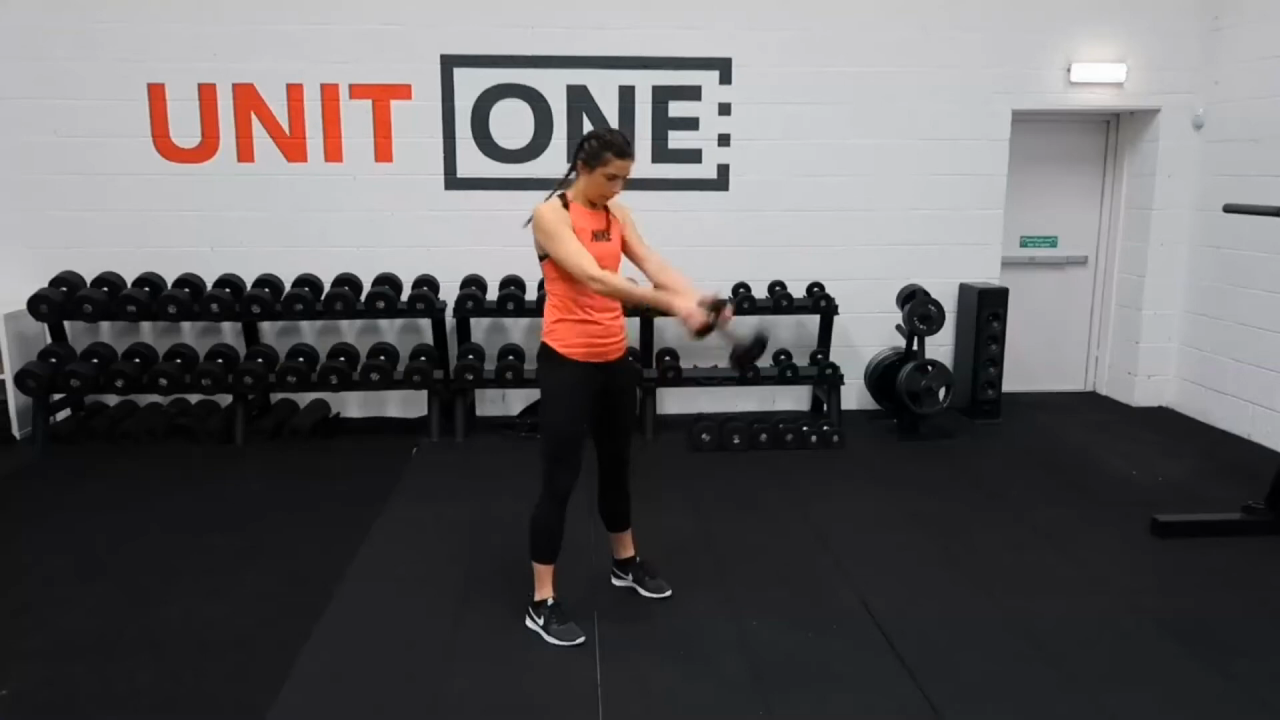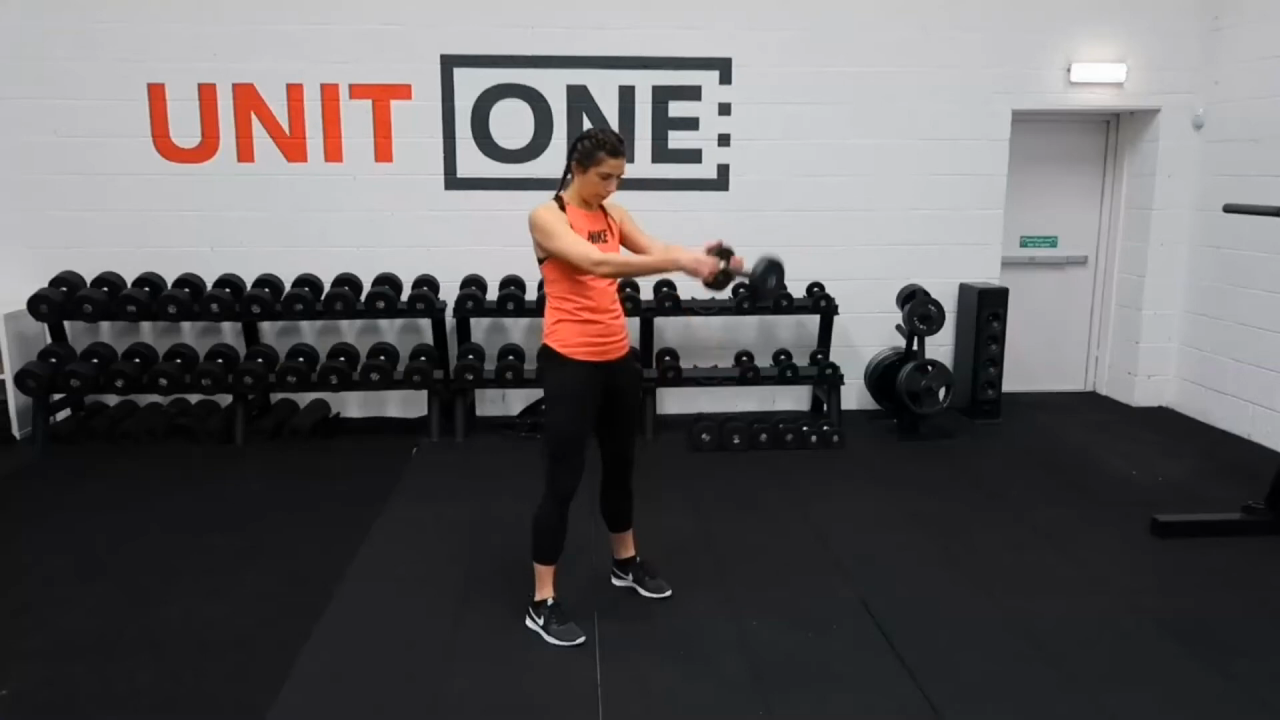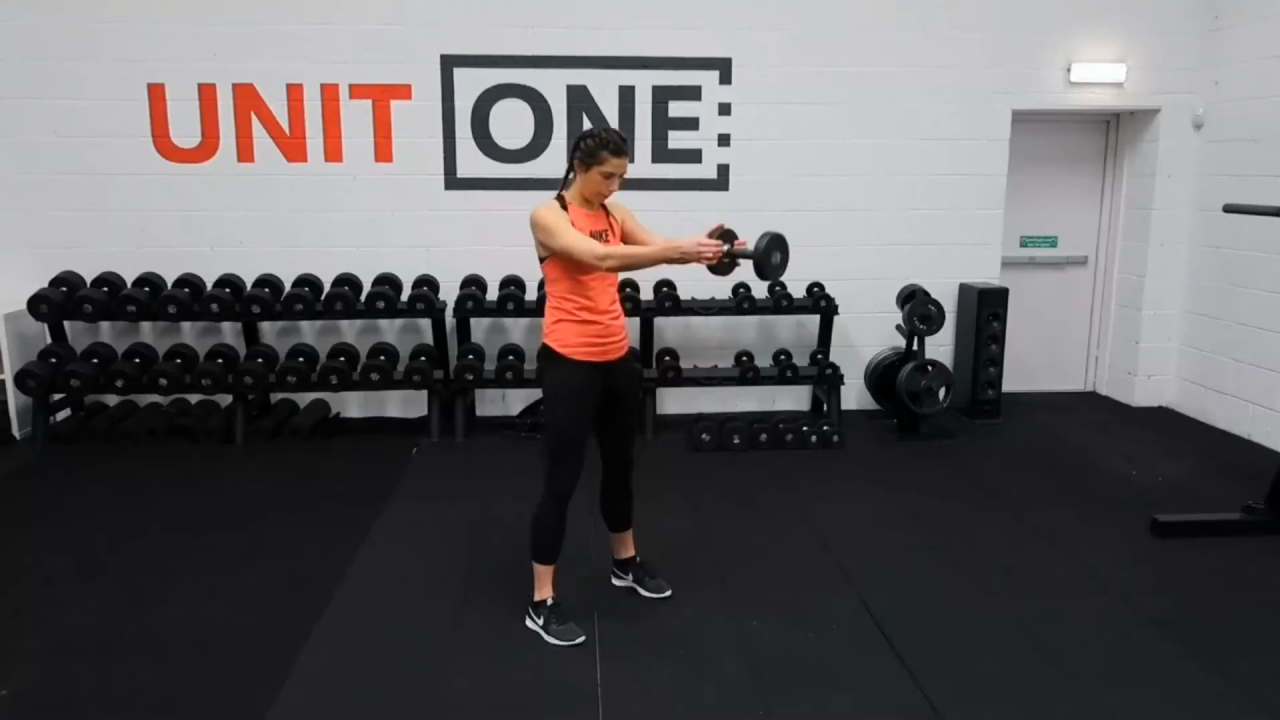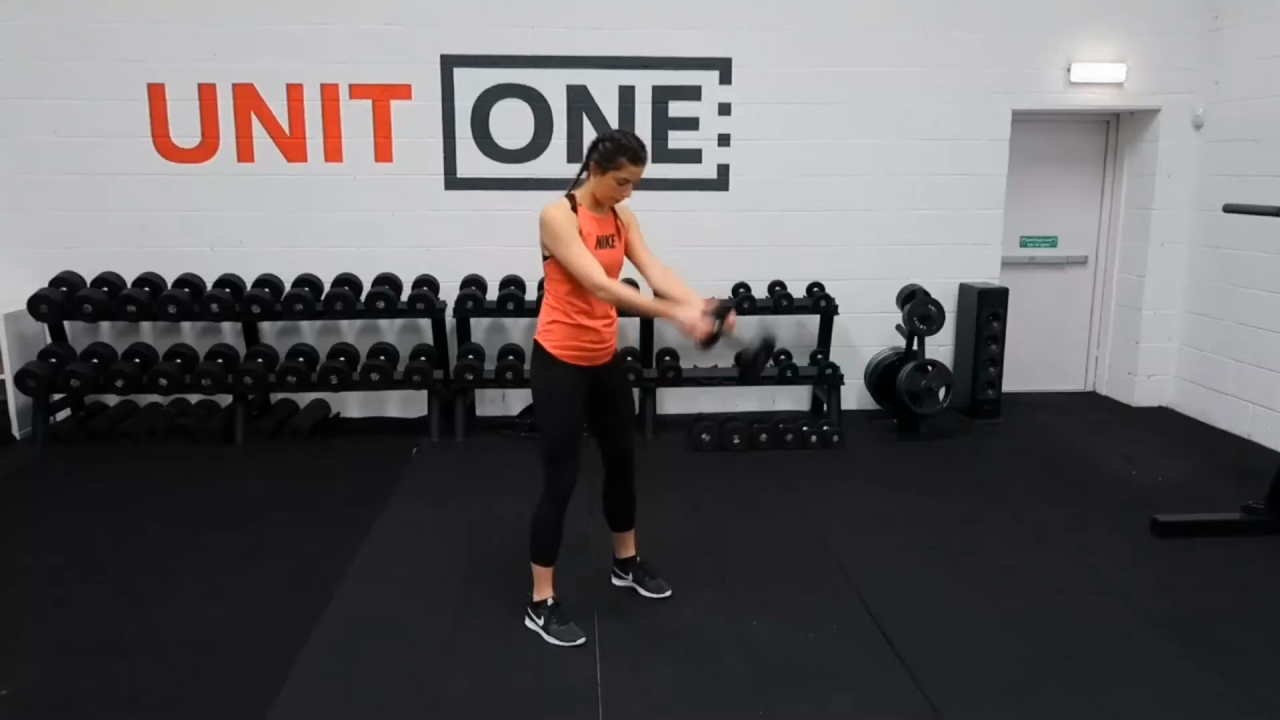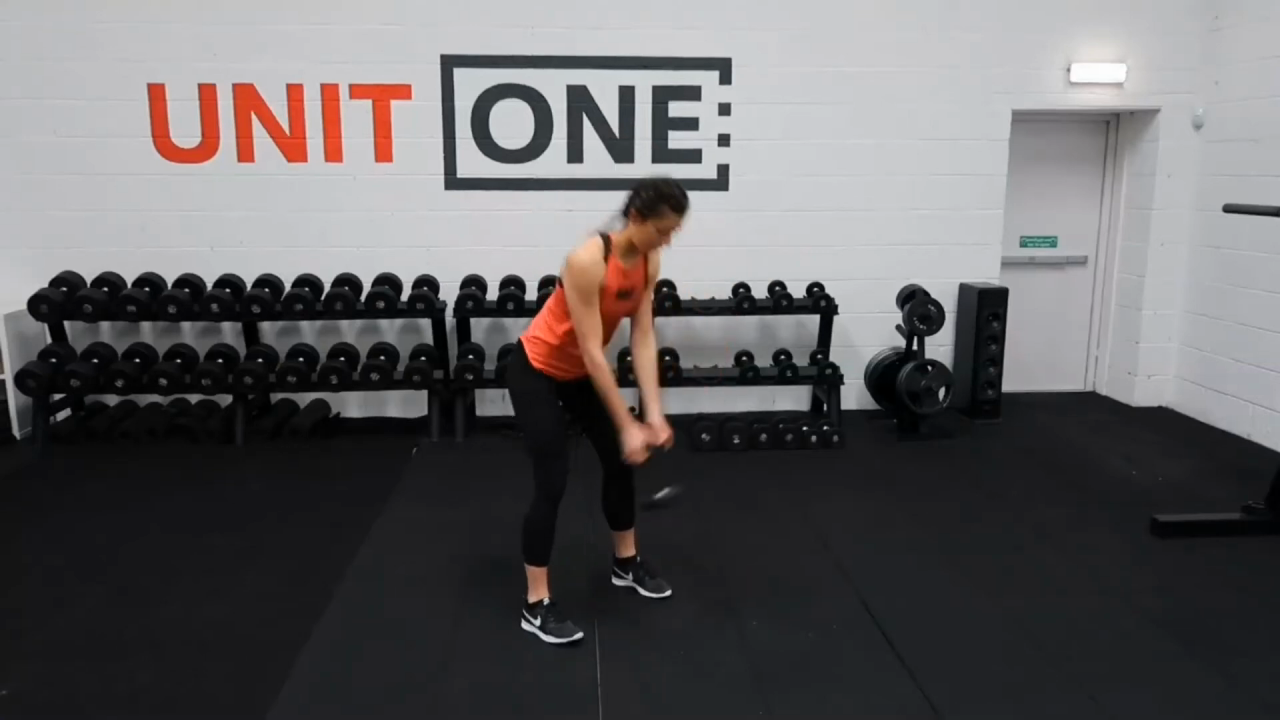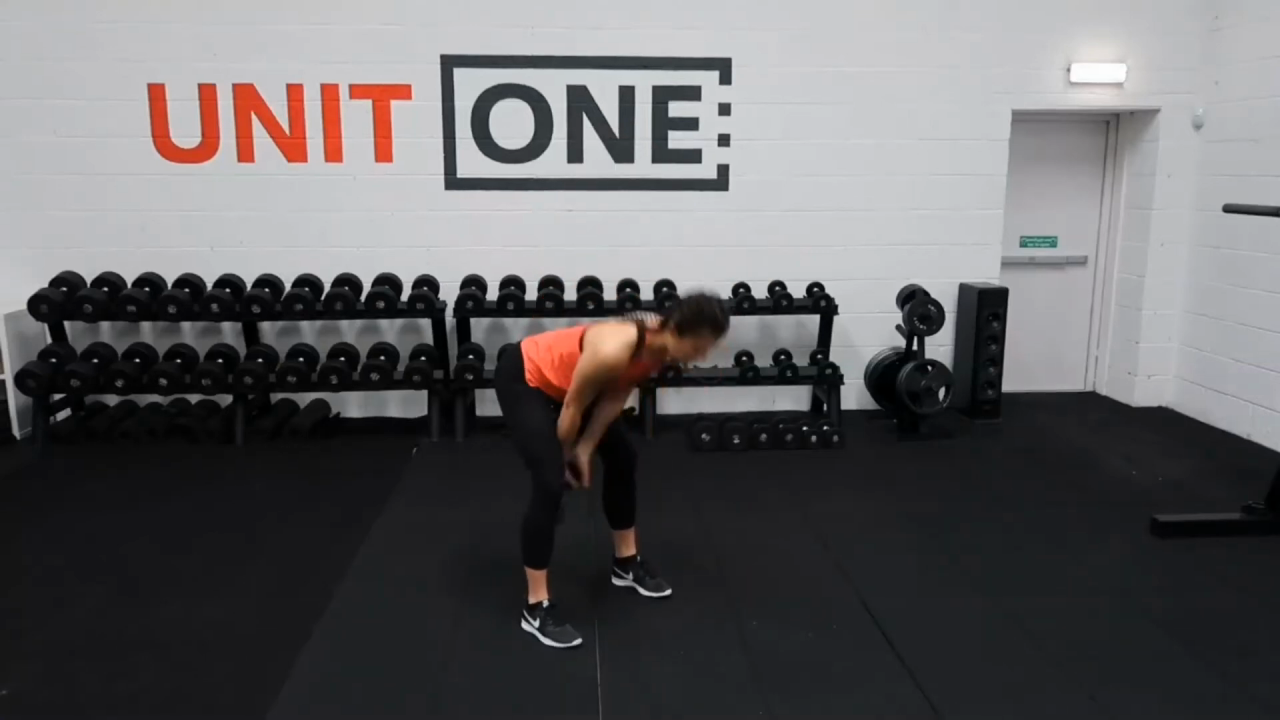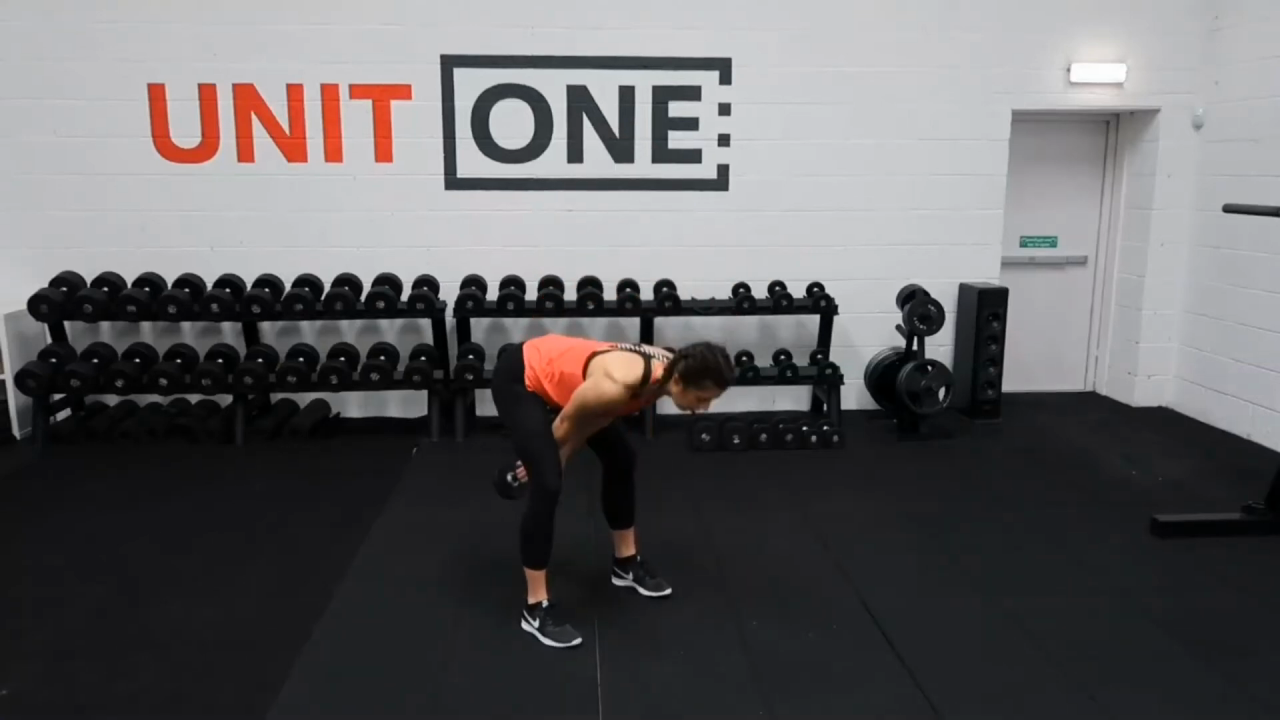
dt=0.2s
person 1, frame 1
left shoulder: (614, 215)
right shoulder: (551, 215)
left elbow: (654, 266)
right elbow: (593, 277)
left wrist: (695, 298)
right wrist: (671, 303)
left hip: (614, 360)
right hip: (568, 362)
left knee: (617, 465)
right knee: (560, 479)
left ankle: (625, 564)
right ankle: (542, 603)
person 1, frame 2
left shoulder: (613, 214)
right shoulder: (546, 217)
left elbow: (654, 249)
right elbow: (596, 263)
left wrist: (698, 257)
right wrist: (679, 261)
left hip: (618, 359)
right hip: (571, 363)
left knee: (620, 465)
right knee: (563, 481)
left ankle: (625, 563)
right ankle: (542, 603)
person 1, frame 3
left shoulder: (614, 213)
right shoulder: (548, 216)
left elbow: (655, 245)
right elbow: (601, 258)
left wrist: (700, 247)
right wrist: (679, 251)
left hip: (618, 359)
right hip: (570, 363)
left knee: (620, 465)
right knee: (562, 481)
left ankle: (625, 562)
right ankle: (541, 604)
person 1, frame 4
left shoulder: (622, 217)
right shoulder: (558, 216)
left elbow: (654, 271)
right elbow: (599, 285)
left wrist: (698, 303)
right wrist: (674, 315)
left hip: (606, 360)
right hip: (560, 363)
left knee: (622, 462)
right knee: (560, 481)
left ankle: (626, 562)
right ankle: (541, 604)
person 1, frame 5
left shoulder: (647, 260)
right shoulder: (587, 259)
left elbow: (643, 335)
right elbow: (591, 351)
left wrist: (653, 411)
right wrist: (626, 424)
left hip: (582, 371)
right hip: (538, 368)
left knee: (620, 461)
right knee: (553, 481)
left ankle: (626, 563)
right ankle: (535, 605)
person 1, frame 6
left shoulder: (664, 341)
right shoulder: (614, 351)
left elbow: (614, 400)
right elbow: (570, 409)
left wrist: (581, 453)
right wrist: (563, 455)
left hip: (563, 381)
right hip: (526, 377)
right knee: (550, 482)
left ankle: (627, 561)
right ankle: (537, 606)
person 1, frame 7
left shoulder: (662, 370)
right shoulder: (616, 384)
left elbow: (597, 418)
right elbow: (566, 424)
left wrist: (558, 458)
right wrist: (544, 460)
left hip: (558, 375)
right hip: (520, 377)
left knee: (621, 457)
right knee: (546, 484)
left ankle: (626, 560)
right ankle: (536, 606)
